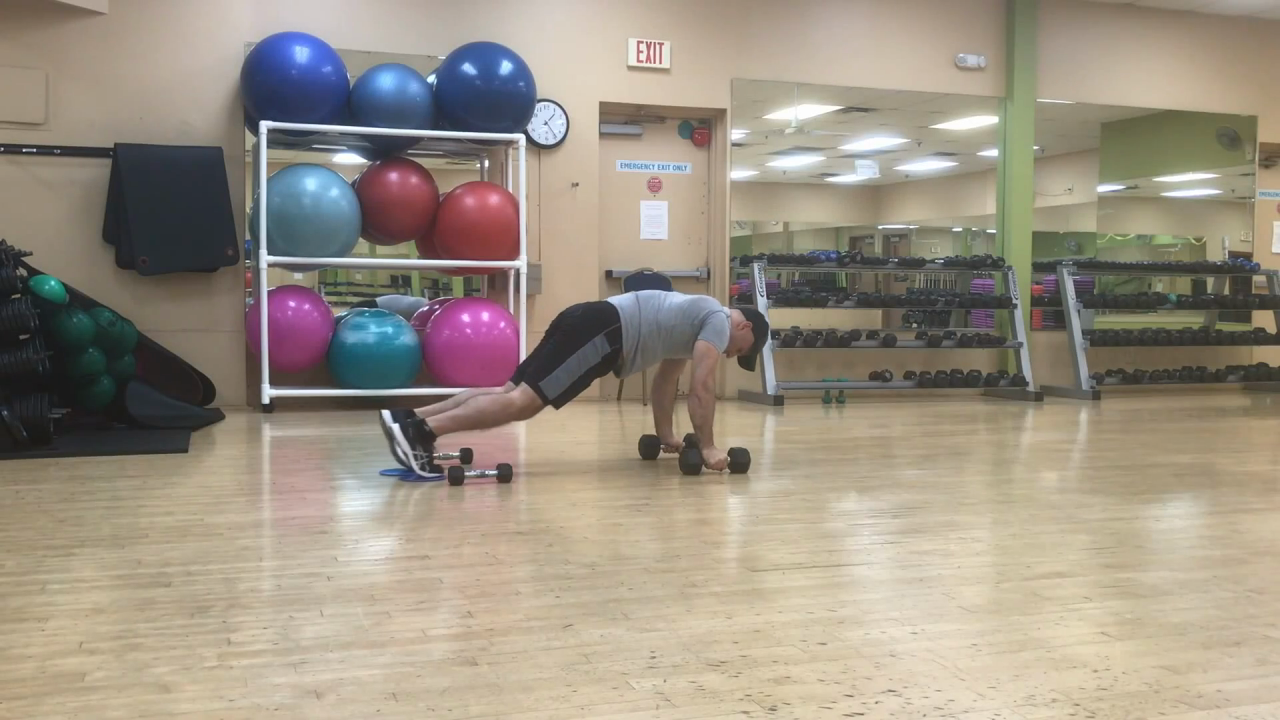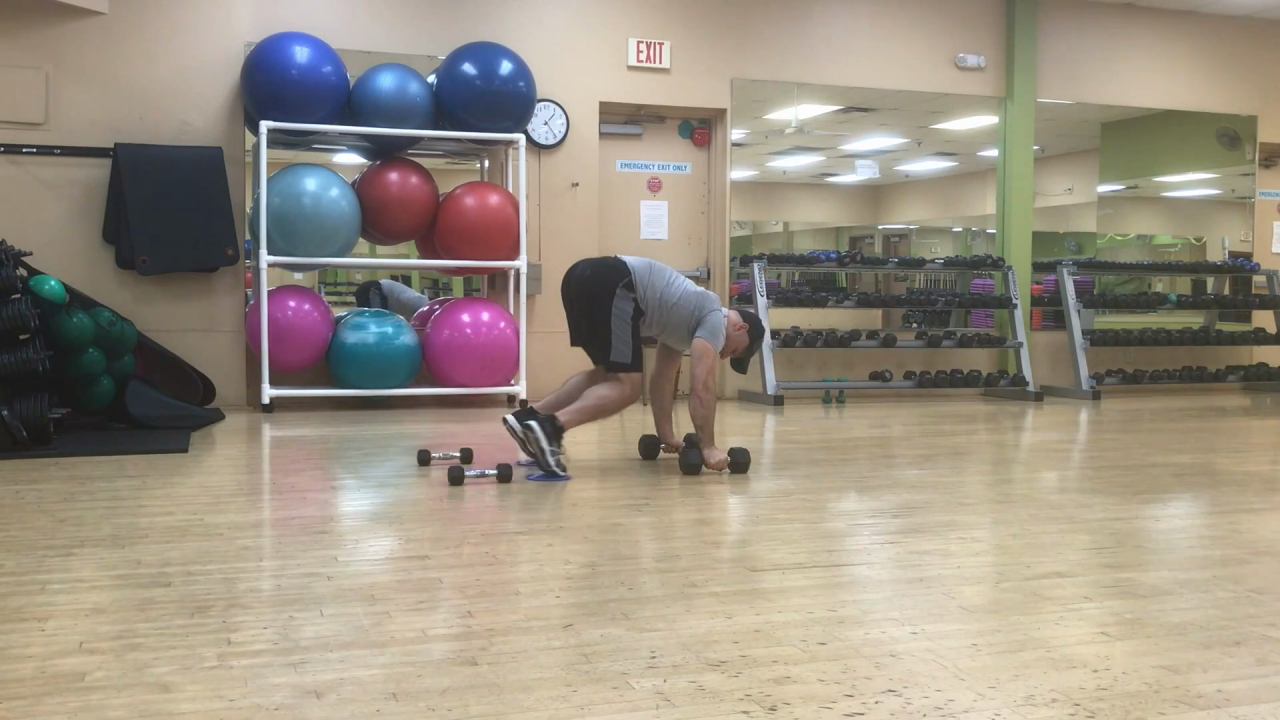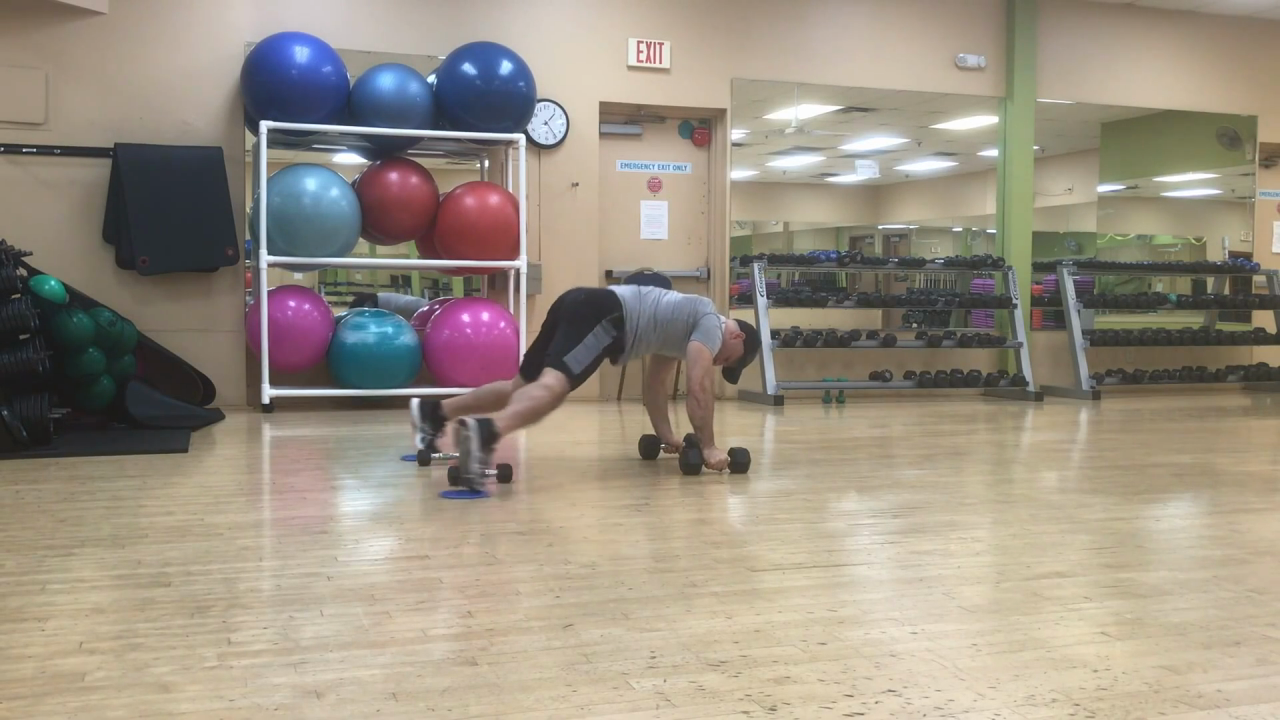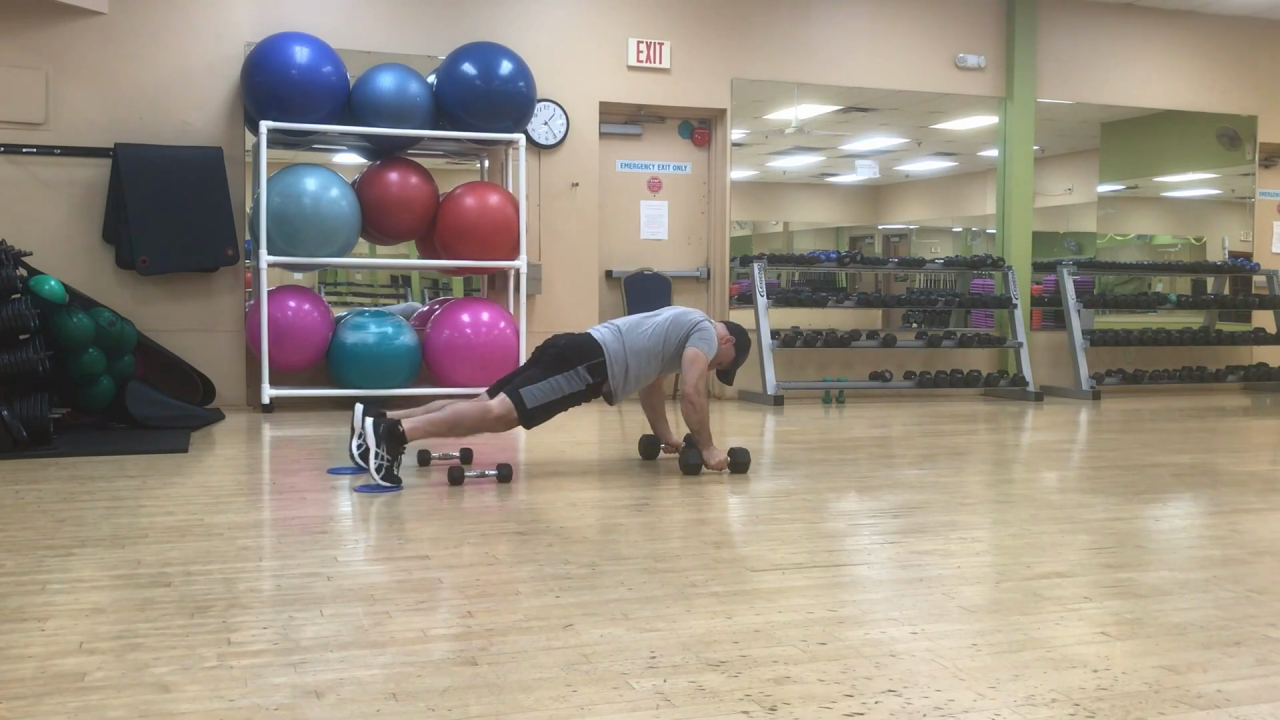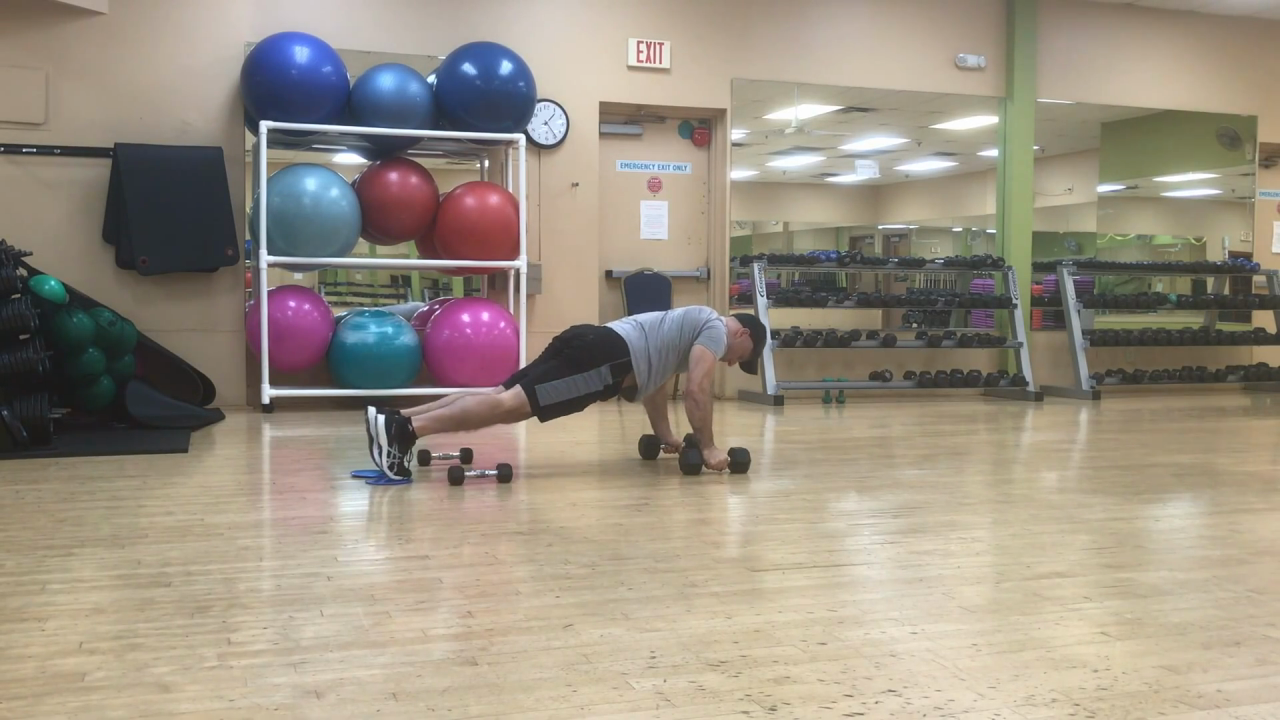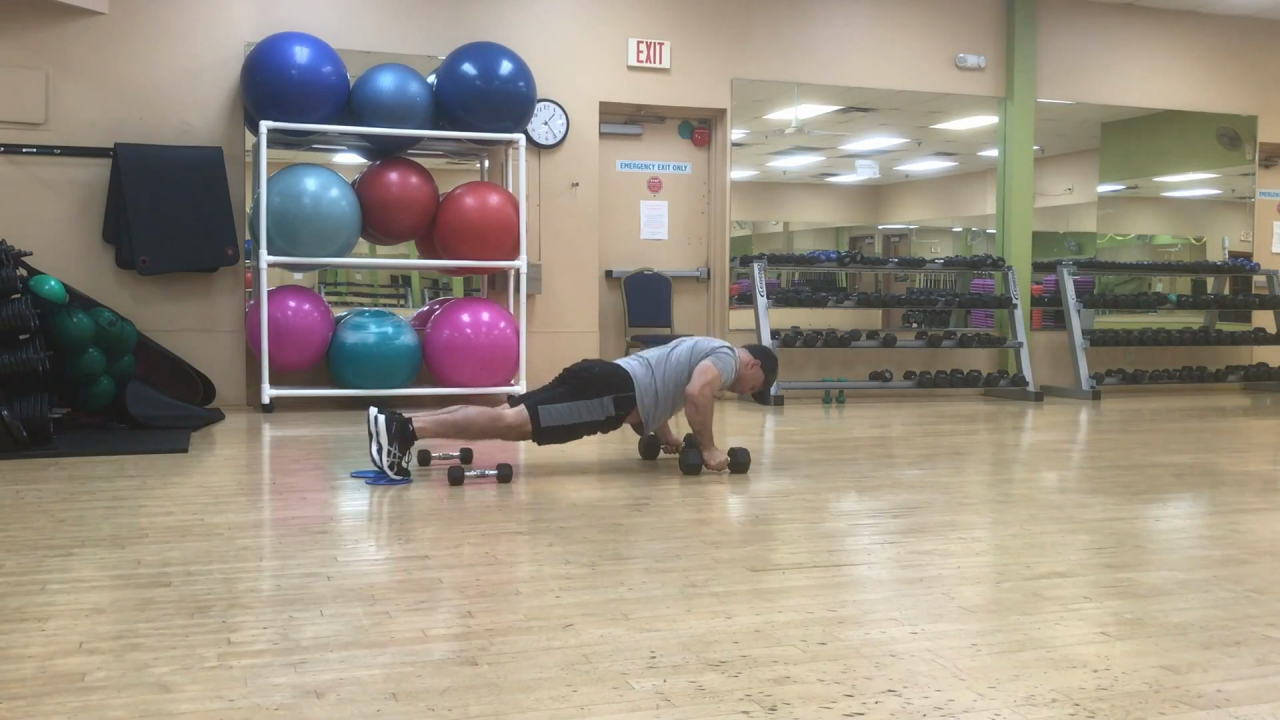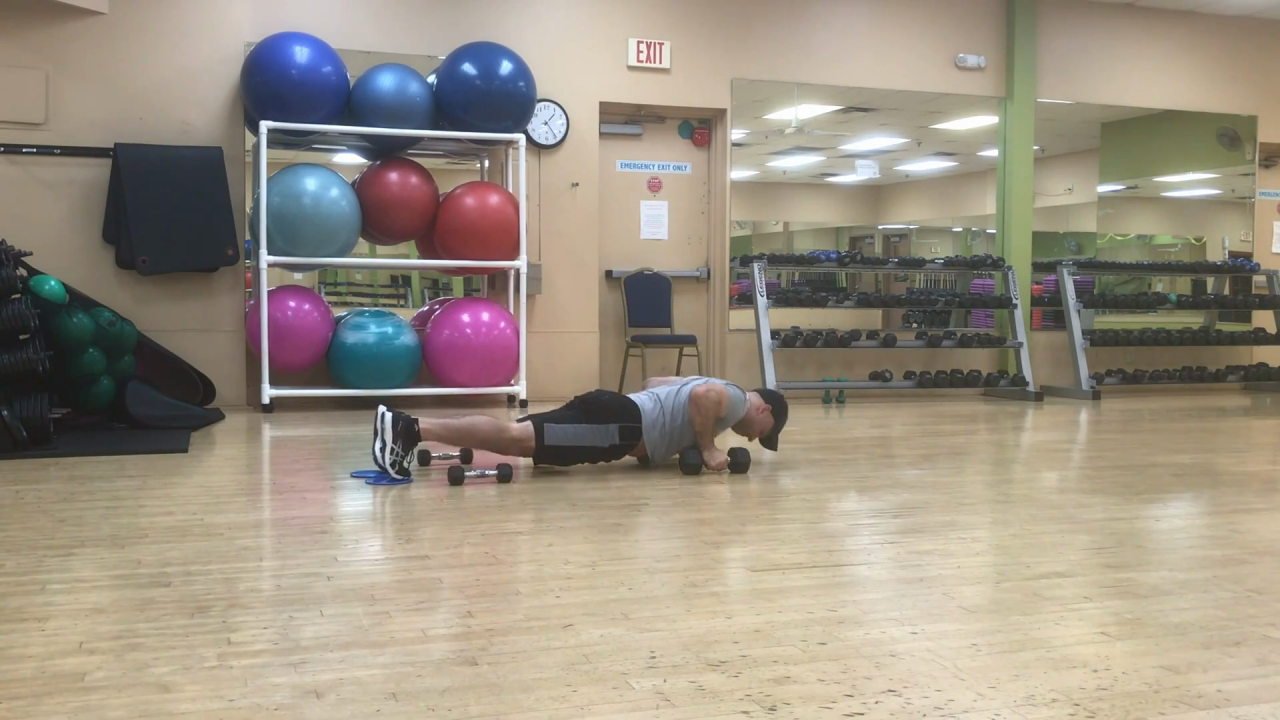
dt=0.4s
person 1, frame 1
left shoulder: (695, 324)
right shoulder: (718, 322)
left elbow: (665, 380)
right elbow: (701, 388)
left wrist: (666, 436)
right wrist: (707, 447)
left hip: (597, 326)
right hip: (603, 331)
left knee: (509, 392)
right knee: (521, 402)
left ankle: (410, 419)
right ankle: (421, 430)
person 1, frame 2
left shoulder: (691, 320)
right shoulder: (713, 321)
left elbow: (662, 377)
right elbow: (701, 386)
left wrist: (666, 437)
right wrist: (708, 448)
left hip: (587, 278)
right hip: (611, 284)
left knee: (609, 375)
right knee: (627, 386)
left ankle: (530, 417)
right ankle: (551, 425)
person 1, frame 3
left shoulder: (681, 332)
right shoulder: (711, 326)
left elbow: (655, 384)
right elbow: (698, 389)
left wrist: (667, 436)
right wrist: (708, 447)
left hip: (581, 306)
right hip: (603, 316)
left knee: (525, 385)
right knee: (551, 385)
left ankle: (435, 413)
right ankle: (486, 430)
person 1, frame 4
left shoulder: (682, 326)
right shoulder: (705, 332)
left elbow: (650, 383)
right elbow: (692, 392)
left wrist: (666, 437)
right wrist: (707, 448)
left hip: (581, 352)
right hip: (590, 362)
left knee: (485, 404)
right knee: (499, 413)
left ankle: (381, 419)
right ankle: (393, 433)
person 1, frame 5
left shoulder: (694, 326)
right shoulder: (716, 330)
left elbow: (655, 378)
right elbow: (697, 390)
left wrist: (666, 436)
right wrist: (707, 447)
left hip: (592, 344)
right hip: (607, 357)
left knee: (498, 395)
right knee: (511, 404)
left ankle: (396, 419)
right ankle: (405, 429)
person 1, frame 6
left shoulder: (706, 351)
right shoulder: (726, 357)
right elbow: (695, 394)
left wrist: (666, 436)
right wrist: (708, 449)
left hip: (606, 379)
right hip: (614, 392)
left knee: (505, 412)
right knee: (512, 423)
left ankle: (400, 422)
right ankle: (406, 429)
person 1, frame 7
left shoulder: (719, 392)
right shoulder: (737, 399)
left elbow: (654, 381)
right elbow: (702, 397)
left wrist: (670, 437)
right wrist: (707, 449)
left hip: (619, 413)
right hip: (622, 426)
left knee: (516, 433)
right knee: (518, 437)
left ankle: (406, 425)
right ankle: (412, 429)
